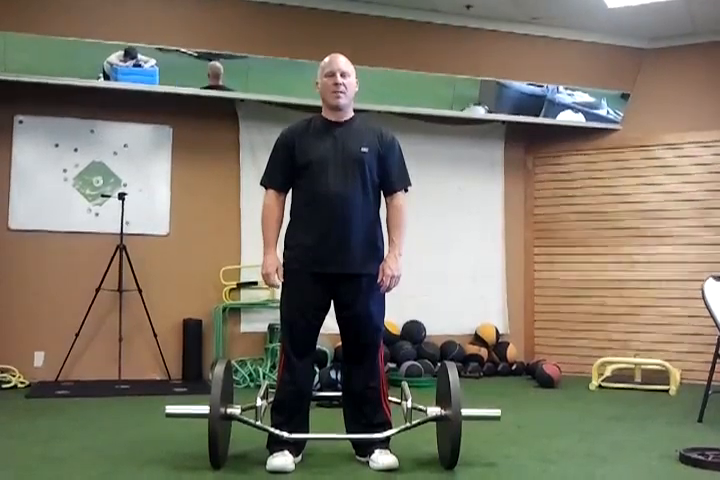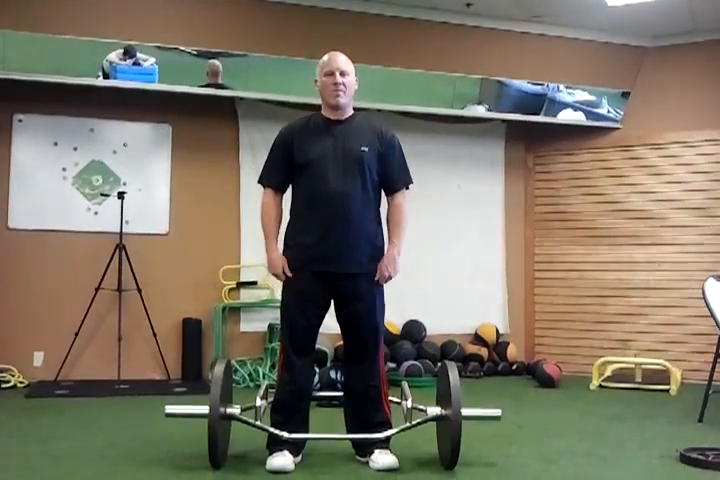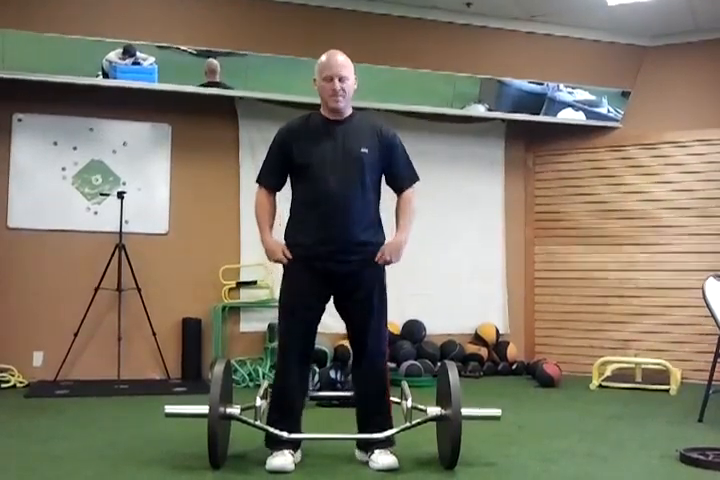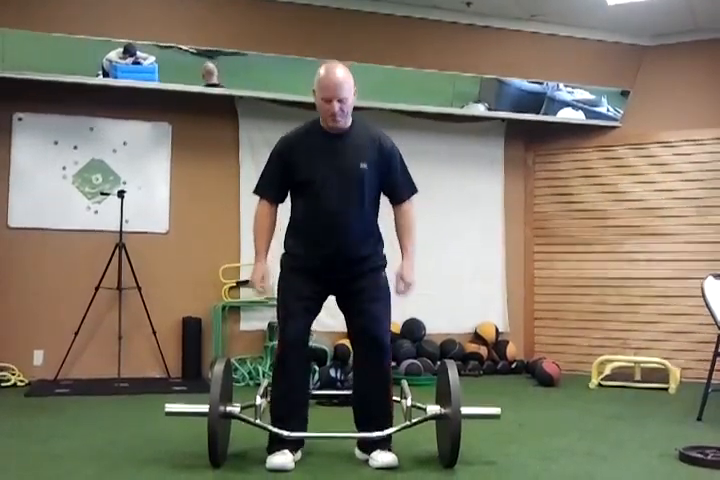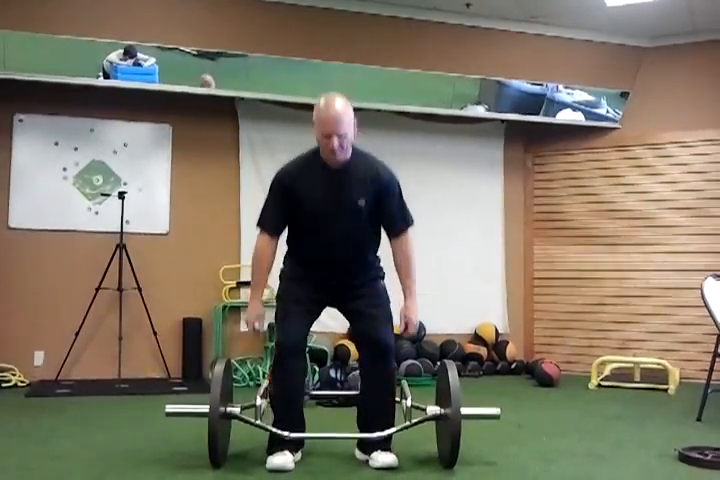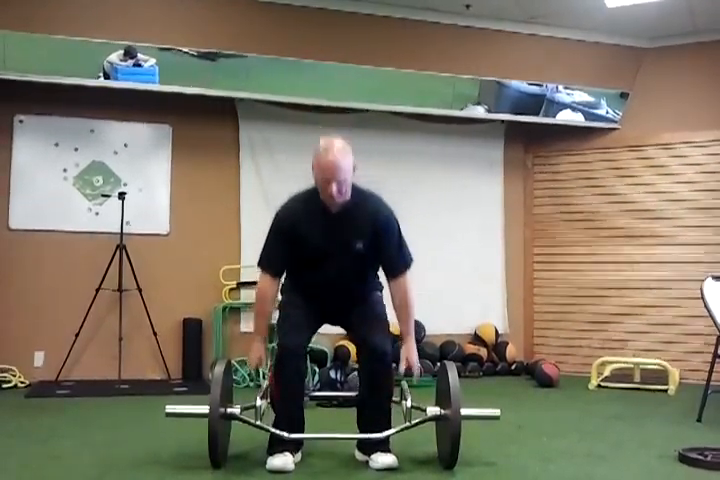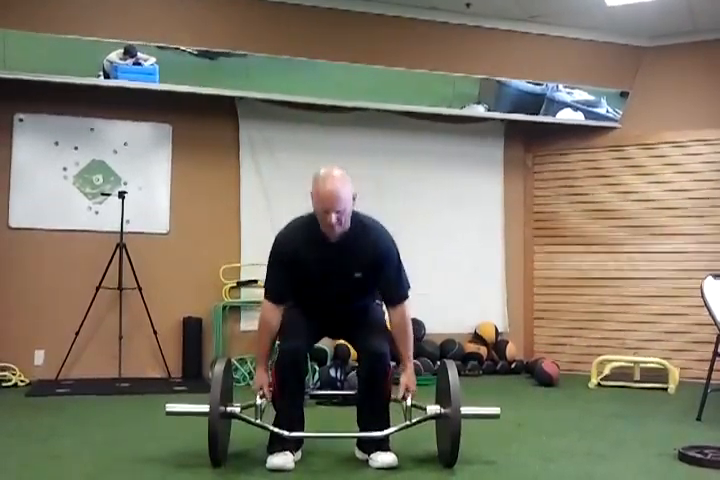
dt=0.2s
person 1, frame 1
left shoulder: (380, 139)
right shoulder: (295, 137)
left elbow: (396, 198)
right elbow: (274, 195)
left wrist: (395, 254)
right wrist: (270, 252)
left hip: (363, 267)
right hip: (304, 265)
left knee: (365, 354)
right knee: (296, 353)
left ankle: (372, 441)
right ankle: (285, 443)
person 1, frame 2
left shoulder: (379, 136)
right shoulder: (294, 134)
left elbow: (398, 195)
right elbow: (271, 192)
left wrist: (394, 249)
right wrist: (272, 246)
left hip: (362, 267)
right hip: (304, 265)
left knee: (365, 355)
right knee: (296, 352)
left ankle: (372, 442)
right ankle: (285, 443)
person 1, frame 3
left shoulder: (379, 135)
right shoulder: (292, 134)
left elbow: (406, 188)
right elbow: (266, 189)
left wrist: (401, 235)
right wrist: (268, 237)
left hip: (364, 262)
right hip: (304, 262)
left knee: (371, 349)
right knee: (294, 348)
left ankle: (374, 441)
right ankle: (284, 441)
person 1, frame 4
left shoulder: (379, 145)
right shoulder: (292, 145)
left elbow: (403, 203)
right elbow: (267, 203)
left wrist: (408, 259)
right wrist: (260, 261)
left hip: (364, 267)
right hip: (303, 267)
left knee: (375, 343)
right knee: (291, 342)
left ankle: (374, 441)
right ankle: (285, 442)
person 1, frame 5
left shoulder: (377, 175)
right shoulder: (292, 175)
left elbow: (400, 238)
right elbow: (267, 237)
left wrist: (410, 299)
right wrist: (255, 299)
left hip: (362, 279)
right hip: (303, 279)
left knee: (380, 343)
right knee: (288, 344)
left ankle: (375, 442)
right ankle: (285, 443)
person 1, frame 6
left shoulder: (377, 213)
right shoulder: (291, 214)
left elbow: (398, 279)
right elbow: (269, 278)
left wrist: (409, 341)
right wrist: (258, 340)
left hip: (360, 296)
right hip: (304, 296)
left knee: (378, 350)
right knee: (289, 350)
left ankle: (373, 443)
right ankle: (285, 444)
person 1, frame 7
left shoulder: (377, 240)
right shoulder: (290, 240)
left elbow: (398, 306)
right elbow: (273, 306)
left wrist: (408, 368)
right wrist: (262, 367)
left hip: (360, 311)
right hip: (305, 310)
left knee: (377, 354)
right knee: (290, 352)
left ankle: (373, 442)
right ankle: (285, 442)
